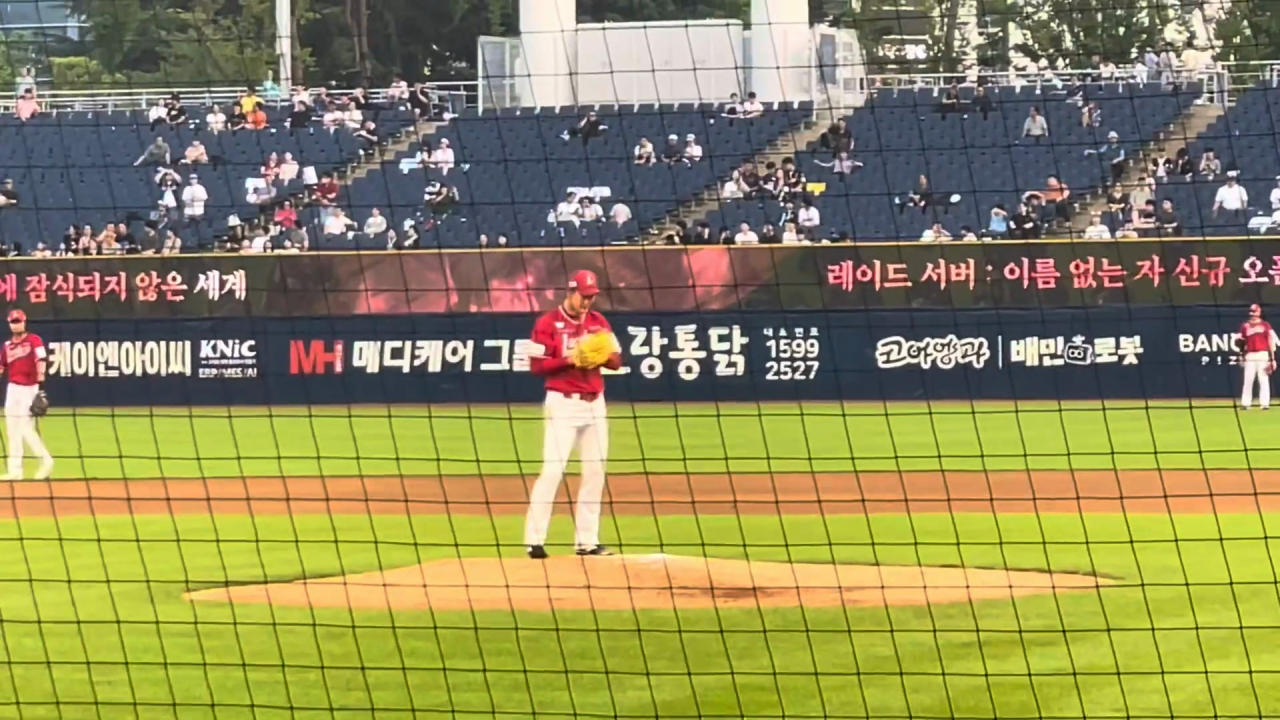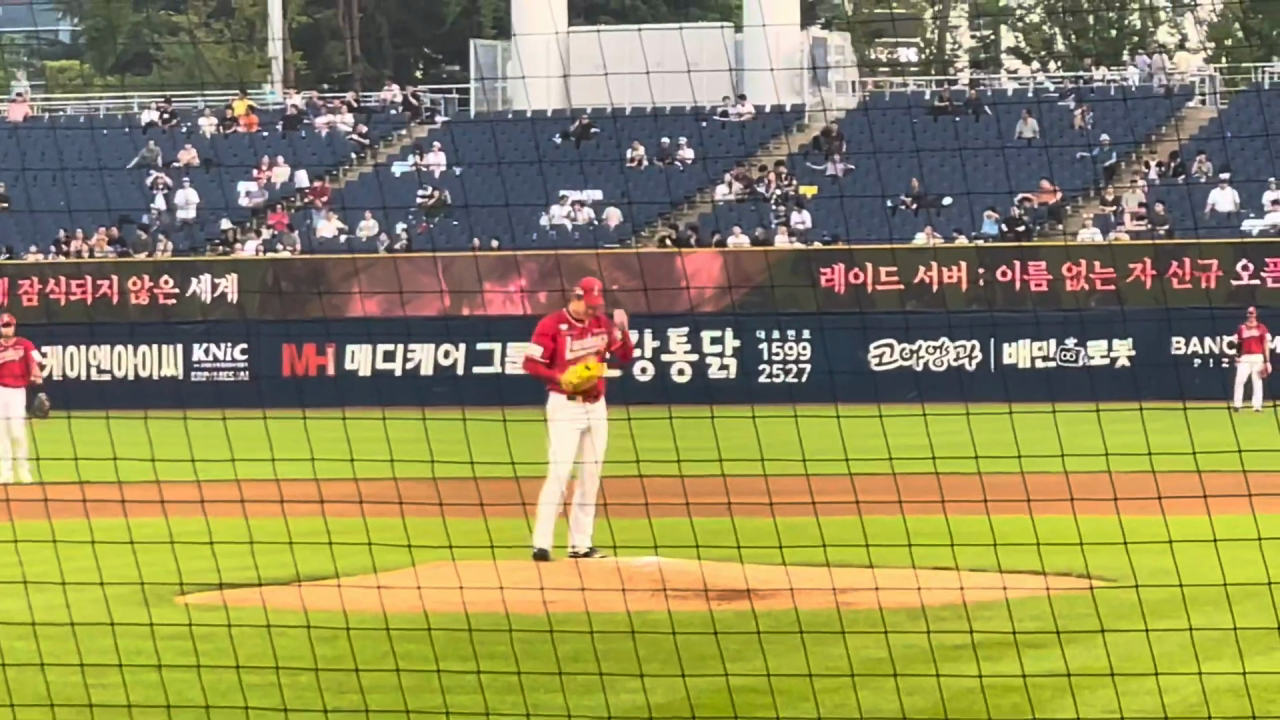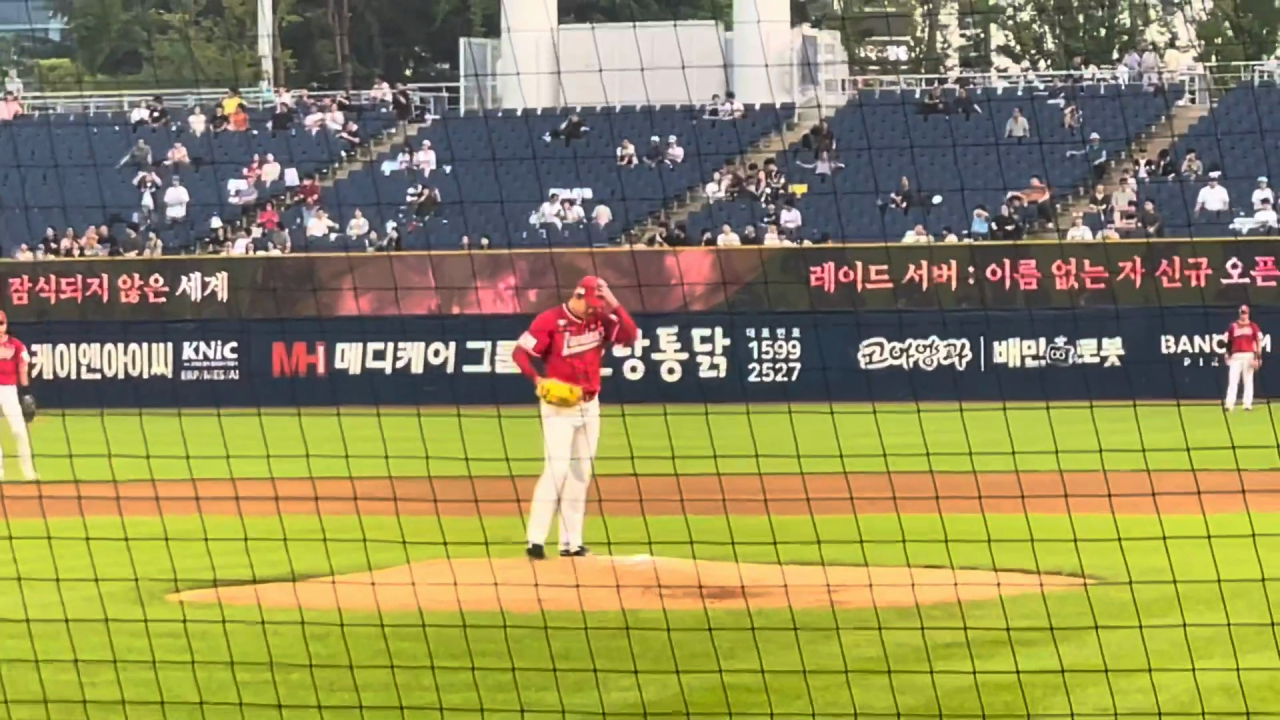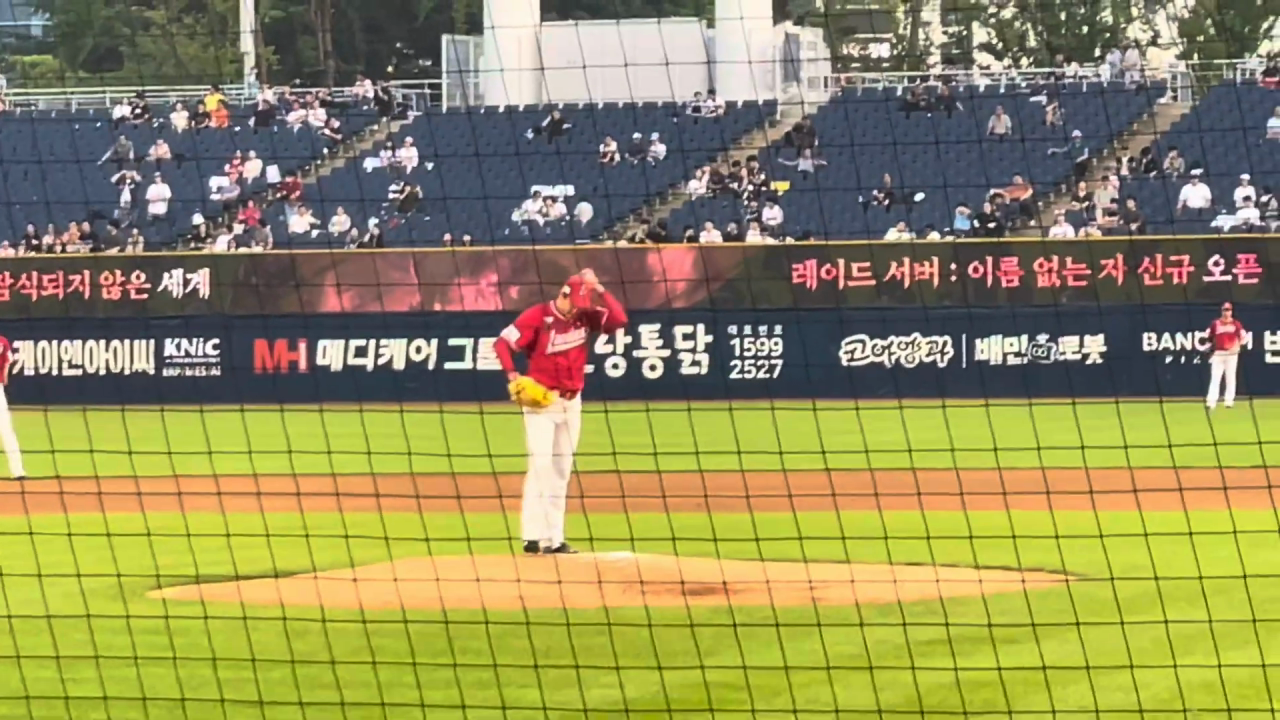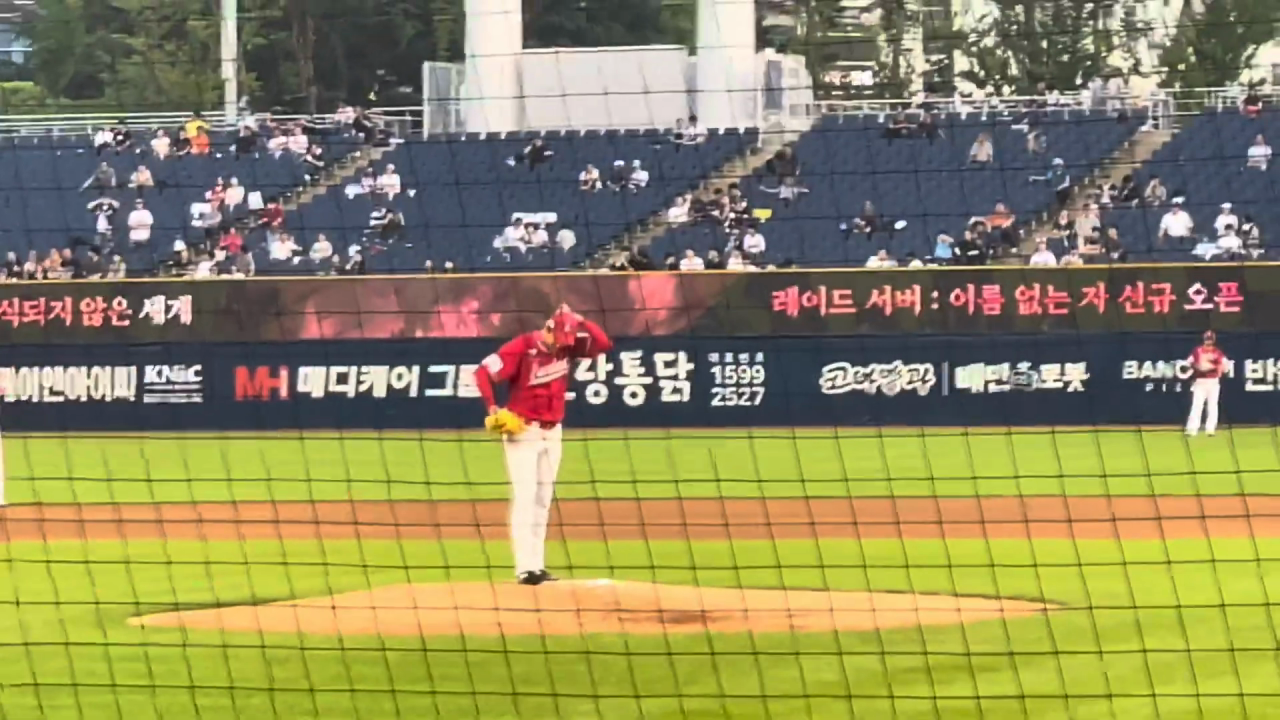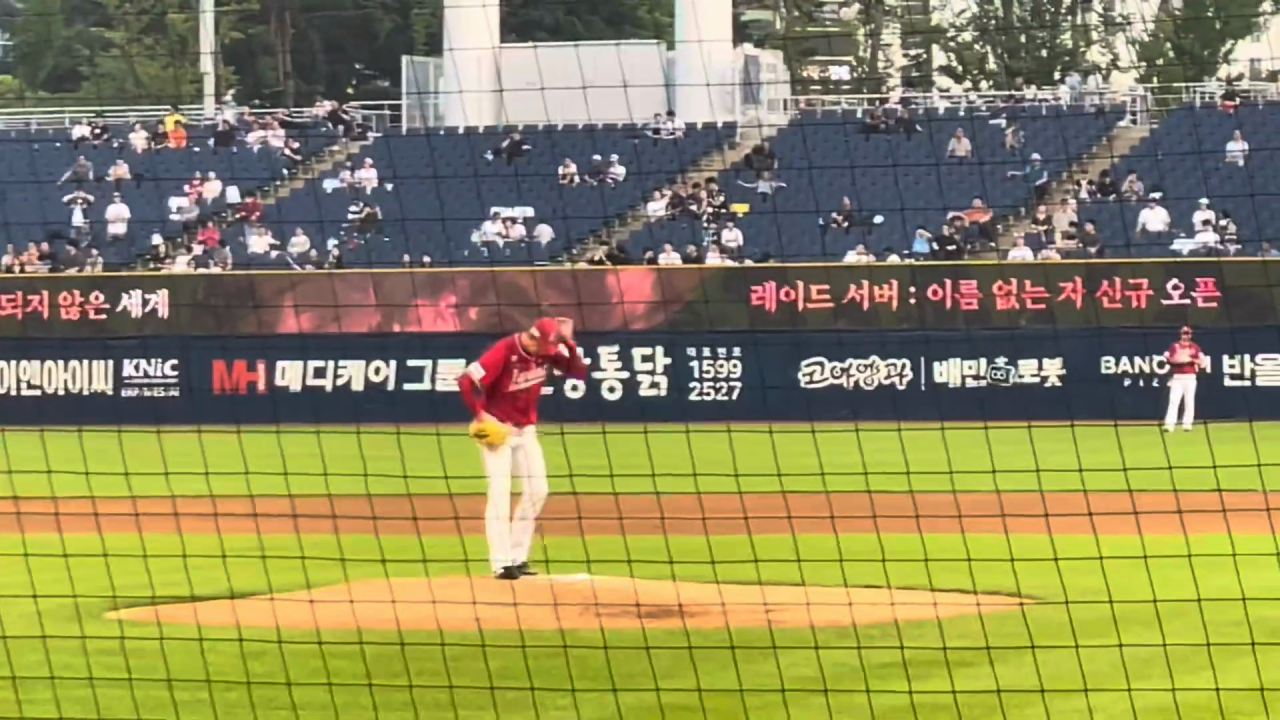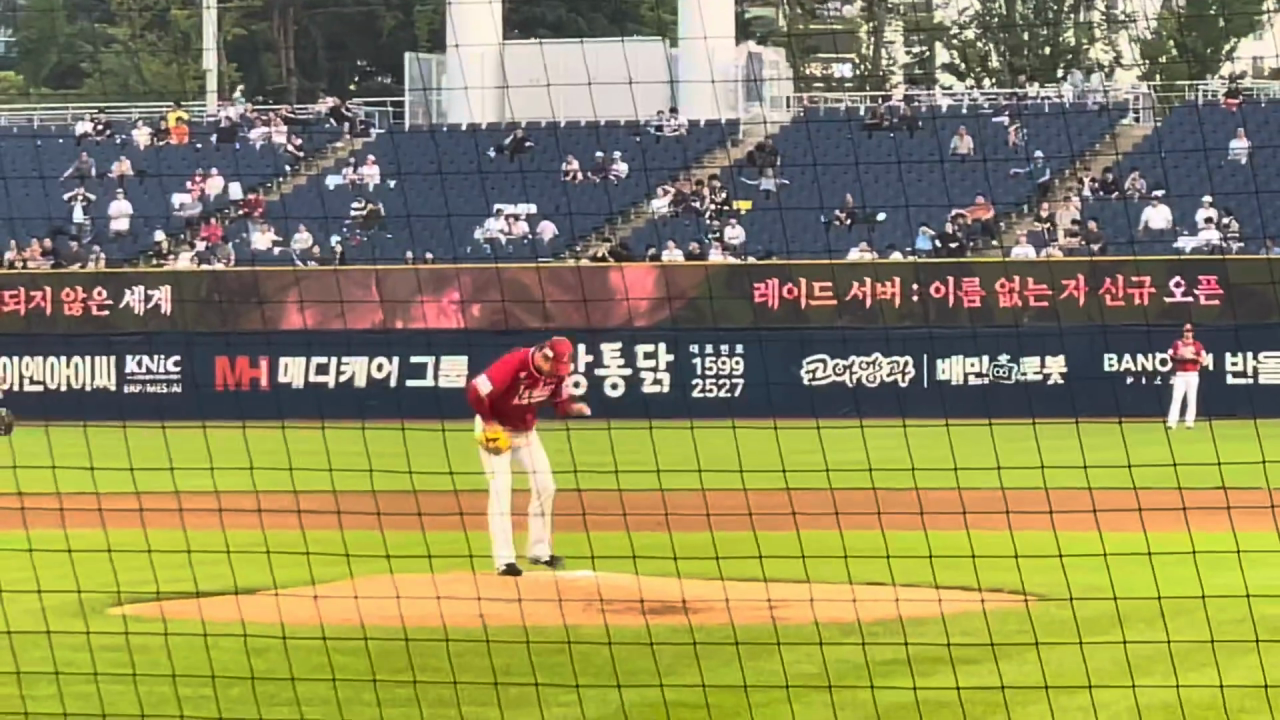
dt=0.2s
person 1, frame 1
left shoulder: (599, 321)
right shoulder: (548, 322)
left elbow: (616, 363)
right elbow: (537, 366)
left wrist: (607, 355)
right wrist: (570, 360)
left hip: (595, 404)
right hip: (563, 403)
left knee: (595, 473)
right knee: (552, 471)
left ankle: (587, 541)
right ankle: (534, 539)
person 1, frame 2
left shoulder: (603, 324)
right shoulder: (551, 324)
left elbow: (625, 357)
right elbow: (531, 365)
left wrist: (623, 332)
right wrist: (561, 376)
left hip: (596, 406)
right hip: (564, 406)
left knee: (591, 476)
right knee: (559, 473)
left ankle: (580, 543)
right ankle: (541, 543)
person 1, frame 3
left shoulder: (601, 319)
right shoulder: (550, 320)
left elbow: (630, 336)
right elbow: (520, 353)
left wrist: (615, 305)
right wrist: (538, 380)
left hip: (590, 405)
right hip: (559, 404)
left knee: (582, 474)
right knee: (557, 469)
left ankle: (571, 542)
right ankle: (536, 538)
person 1, frame 4
left shoulder: (586, 316)
right shoulder: (537, 316)
left elbow: (621, 321)
right elbow: (502, 343)
left wrist: (599, 290)
right wrist: (512, 375)
left hip: (572, 402)
left knee: (562, 470)
right knee: (540, 465)
left ankle: (552, 539)
right ankle: (531, 535)
person 1, frame 5
left shoulder: (569, 345)
right shoulder: (521, 346)
left elbow: (605, 344)
right elbow: (483, 372)
left wrist: (578, 320)
right wrist: (492, 407)
left hip: (552, 432)
right hip: (521, 430)
left knee: (543, 499)
right knee: (525, 496)
left ankle: (535, 566)
right ankle: (525, 568)
person 1, frame 6
left shoulder: (549, 351)
right shoulder: (503, 351)
left elbow: (579, 372)
right elbow: (467, 380)
left wrist: (568, 341)
right wrist: (479, 414)
left hip: (526, 429)
right hip: (497, 428)
left knee: (538, 490)
right knee: (500, 492)
left ankle: (517, 556)
right ankle: (502, 562)
person 1, frame 7
left shoulder: (557, 370)
right shoulder: (513, 363)
left elbow: (560, 404)
right elbow: (474, 390)
left wrist: (574, 408)
right wrist: (488, 422)
left hip: (526, 431)
right hip: (497, 431)
left knee: (545, 486)
right knee: (501, 489)
left ankle: (540, 551)
right ankle: (504, 560)
